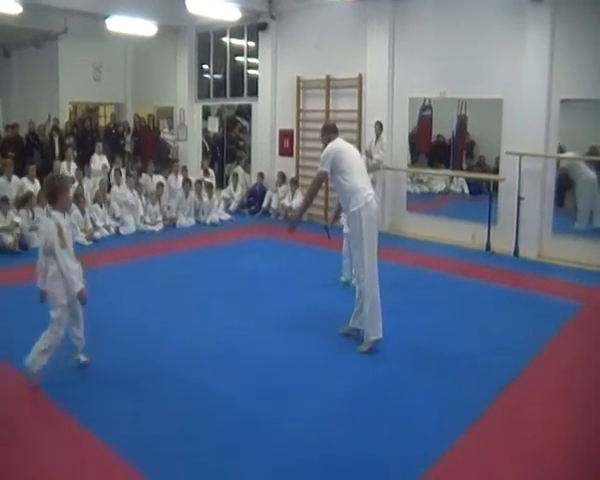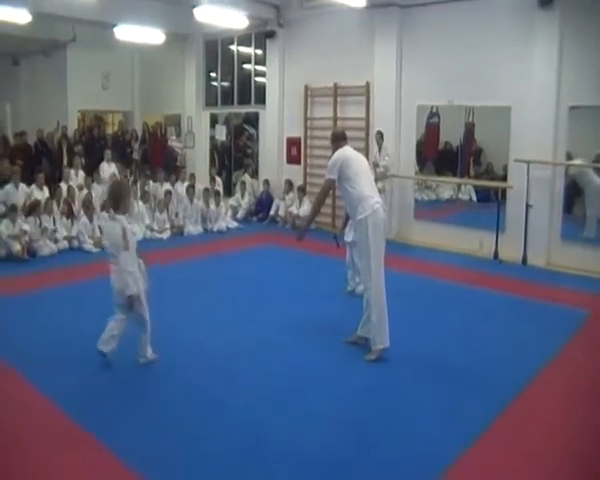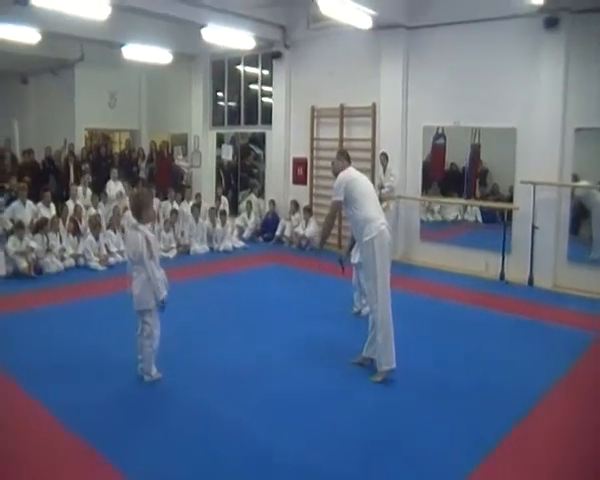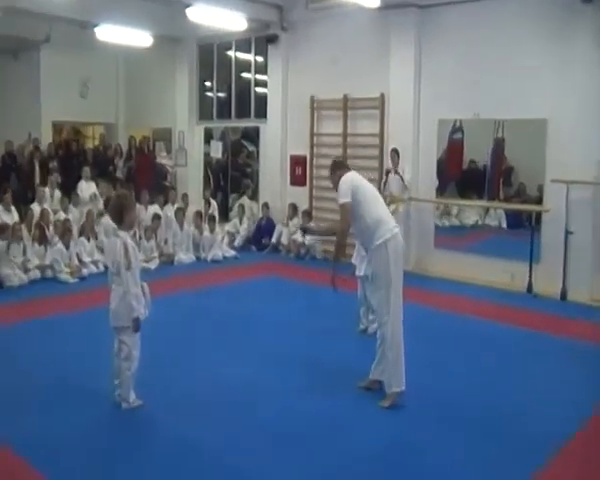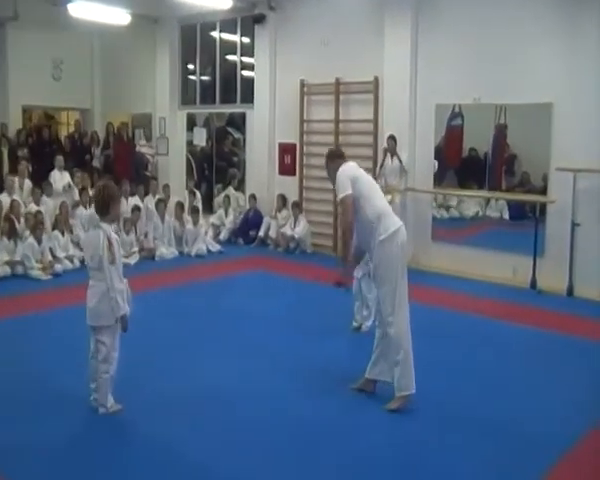
dt=0.5s
person 1, frame 1
left shoulder: (331, 149)
right shoulder: (347, 148)
left elbow: (315, 186)
left wrist: (298, 215)
right wrist: (334, 216)
left hip: (361, 209)
right hip: (364, 207)
left knee: (366, 270)
right knee: (360, 269)
left ankle: (372, 333)
right ankle: (357, 324)
person 1, frame 2
left shoulder: (338, 157)
right shoulder: (357, 156)
left elbow: (323, 194)
left wrist: (306, 224)
left hip: (368, 217)
right hip: (371, 215)
left knee: (373, 278)
right knee: (368, 277)
left ankle: (379, 342)
right ankle: (365, 332)
person 1, frame 3
left shoulder: (343, 178)
right shoulder: (359, 177)
left elbow: (331, 218)
left wrist: (319, 248)
right wrist: (349, 251)
left hip: (373, 239)
right hip: (375, 236)
left knee: (379, 300)
right knee: (373, 300)
left ankle: (385, 363)
right ankle: (371, 353)
person 1, frame 4
left shoulder: (345, 181)
right shoulder: (356, 180)
left elbow: (344, 225)
right elbow: (345, 225)
left wrist: (335, 262)
right wrist: (314, 230)
left hip: (385, 243)
right hip: (385, 243)
left knee: (389, 315)
right knee: (382, 313)
left ankle: (394, 386)
right ankle: (379, 375)
person 1, frame 5
left shoulder: (342, 173)
left elbow: (347, 220)
left wrist: (344, 263)
right wrist: (352, 264)
left hip: (387, 240)
right hip: (386, 238)
left knee: (394, 315)
right knee: (382, 314)
person 2, frame 1
left shoulder: (50, 221)
right shoulder: (58, 224)
left elbow: (43, 256)
right elbow: (65, 260)
left wrist: (42, 284)
right wrist: (79, 287)
left hip: (53, 280)
right hip: (62, 282)
left knee: (75, 318)
right knee: (57, 327)
left ankle: (80, 355)
right ankle: (33, 366)
person 2, frame 2
left shoulder: (109, 224)
right shoulder: (124, 227)
right elbow: (127, 262)
right wrist: (132, 291)
left hip: (117, 278)
right hip: (129, 280)
left knee: (122, 315)
right knee: (142, 317)
right ankle: (145, 353)
person 2, frame 3
left shoulder: (131, 233)
right shoulder: (146, 237)
left elbow: (131, 264)
right elbow: (153, 269)
right wrist: (162, 294)
left hip: (138, 288)
right hip: (149, 290)
left knee: (143, 330)
right knee: (151, 331)
left ankle: (143, 367)
right ankle: (149, 371)
person 2, frame 4
left shoulder: (114, 241)
right shoulder: (126, 244)
right elbow: (131, 282)
right wrist: (136, 312)
left hip: (117, 304)
right hip: (128, 306)
left knee: (121, 350)
right knee: (130, 353)
left ankle: (120, 392)
right ankle: (127, 397)
person 2, frame 5
left shoulder: (91, 234)
right shoulder: (109, 237)
right elbow: (114, 278)
right wrist: (122, 310)
left hip: (94, 300)
right hip: (107, 304)
left knee: (97, 351)
right knee: (108, 354)
left ankle: (97, 396)
right ankle: (104, 402)
